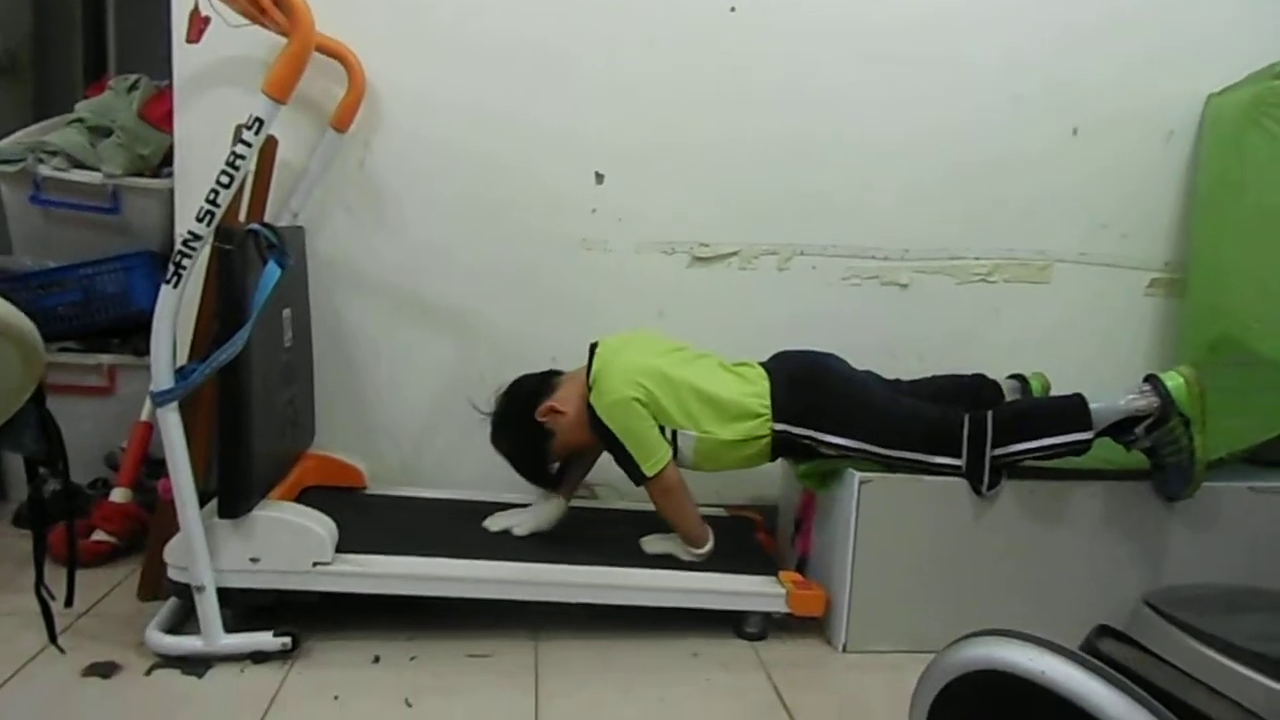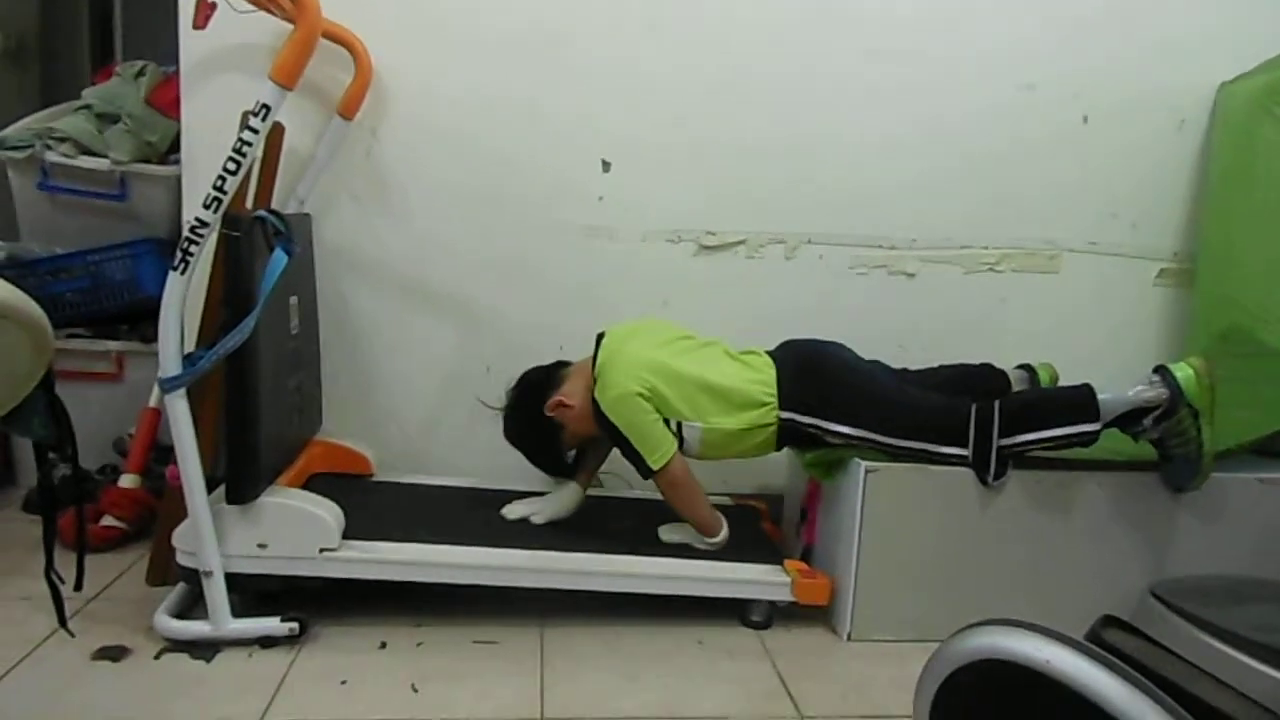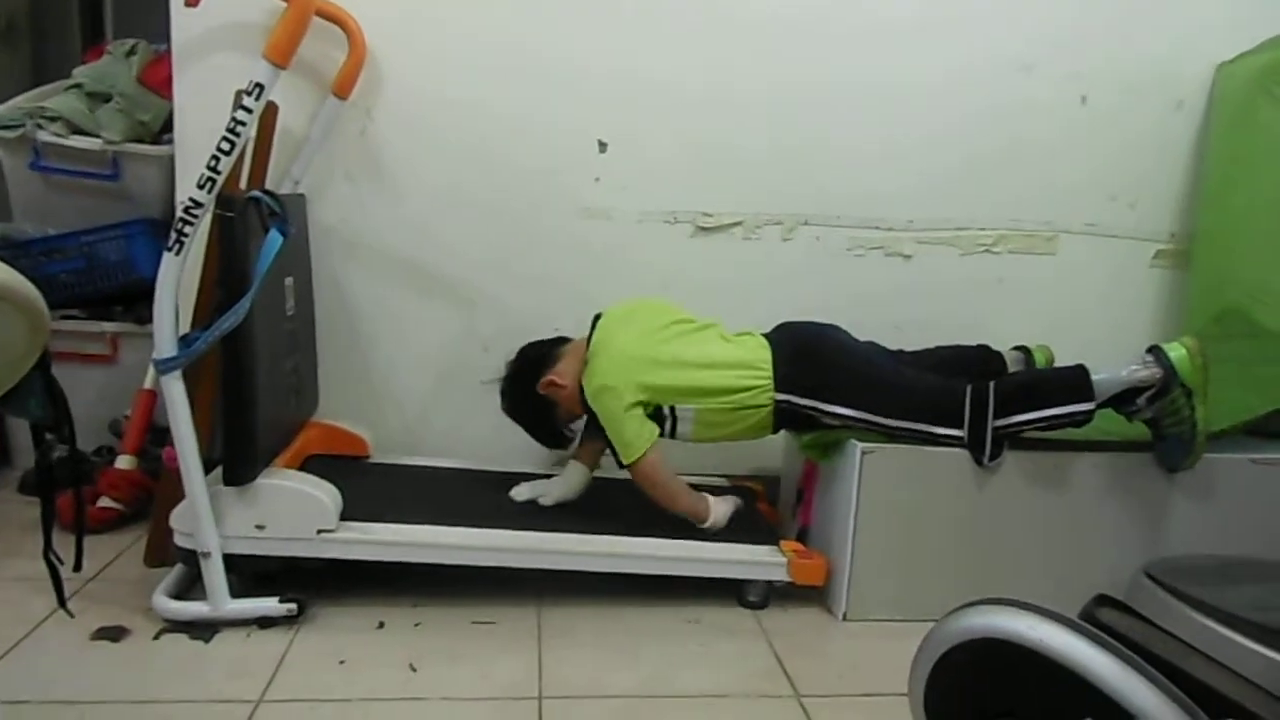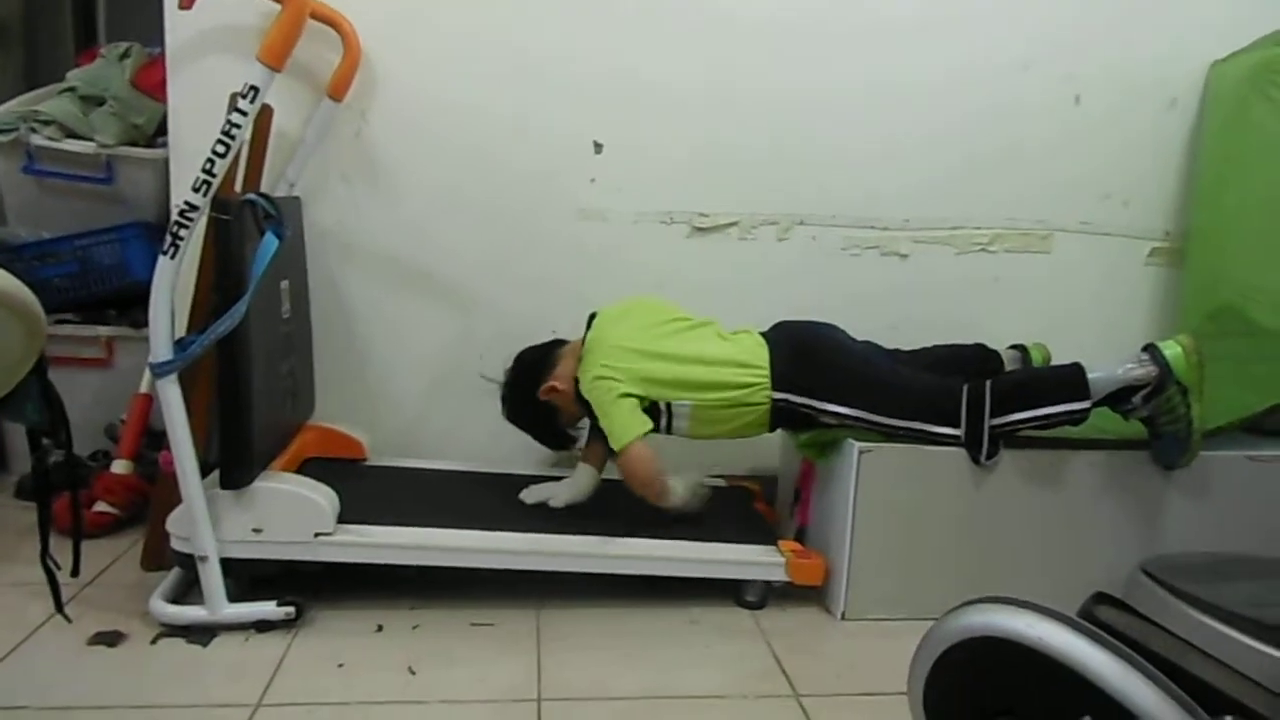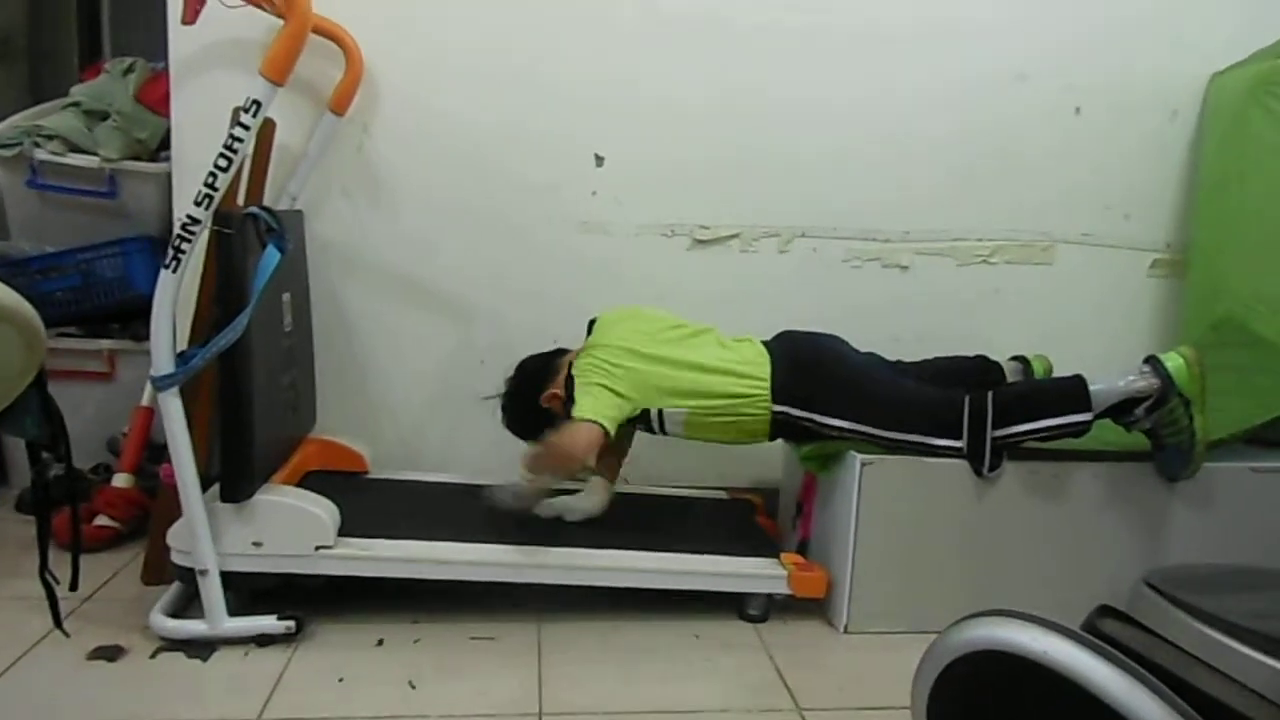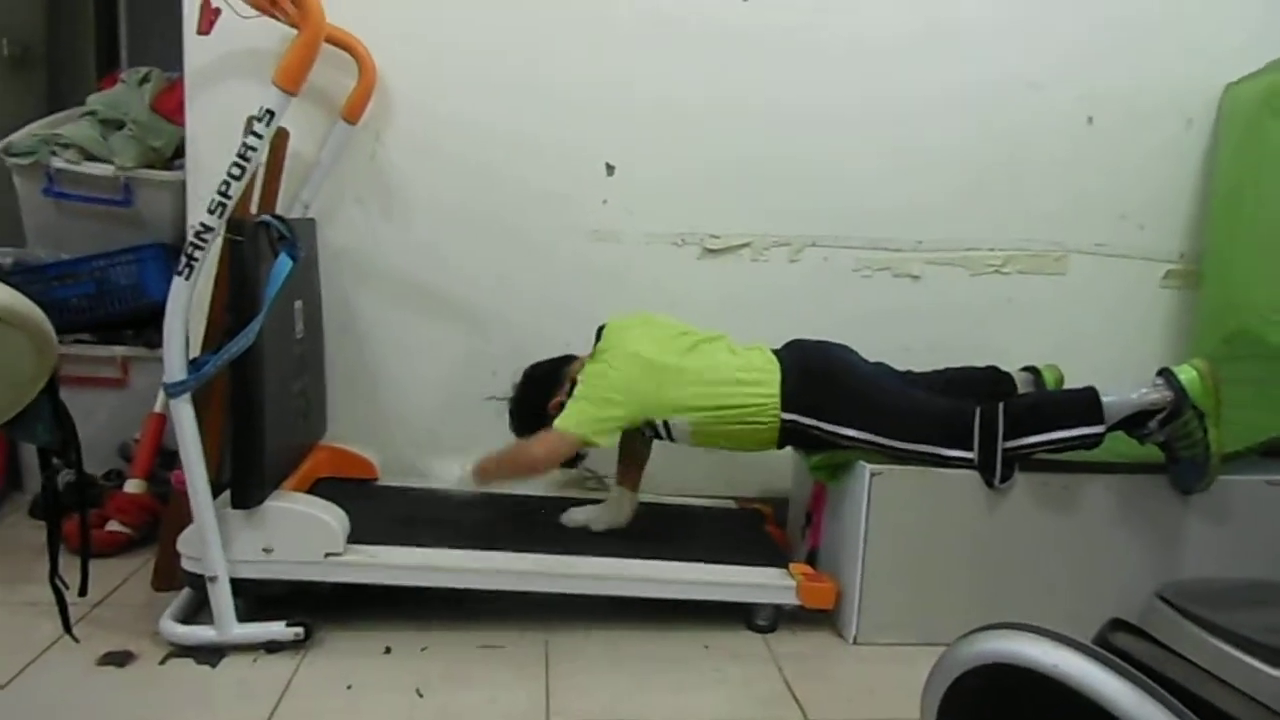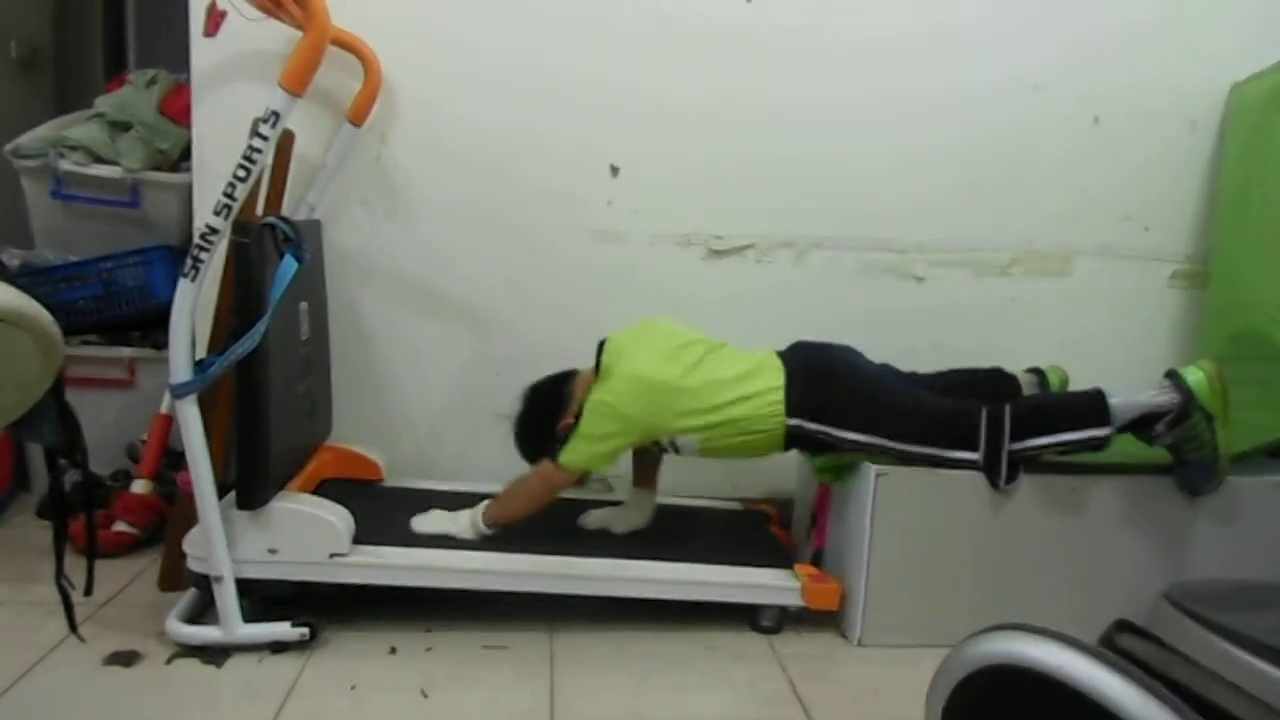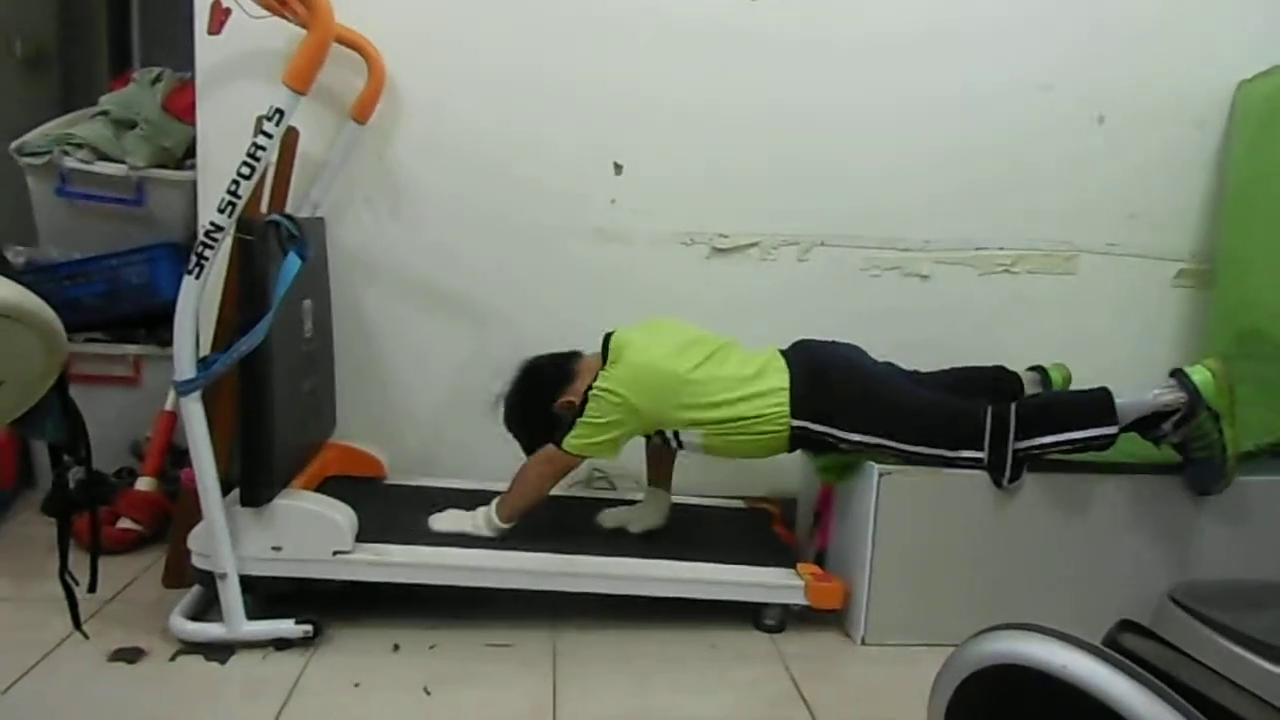
dt=0.2s
person 1, frame 1
left shoulder: (614, 398)
right shoulder: (605, 357)
left elbow: (664, 482)
right elbow: (586, 447)
left wrist: (696, 544)
right wrist: (547, 507)
left hip: (802, 411)
right hip: (792, 380)
left knee: (967, 443)
right knee: (913, 401)
left ankle: (1145, 407)
person 1, frame 2
left shoulder: (618, 391)
right shoulder: (613, 345)
left elbow: (672, 476)
right elbow: (607, 435)
left wrist: (710, 534)
right wrist: (565, 495)
left hip: (807, 401)
right hip: (800, 367)
left knee: (974, 434)
right knee: (920, 391)
left ankle: (1154, 397)
person 1, frame 3
left shoulder: (605, 381)
right shoulder: (613, 322)
left elbow: (652, 476)
left wrist: (708, 513)
right wrist: (572, 476)
left hip: (802, 383)
right hip: (794, 348)
left knee: (968, 415)
right knee: (913, 373)
left ankle: (1149, 377)
person 1, frame 4
left shoulder: (600, 374)
right shoulder: (611, 321)
left elbow: (642, 474)
left wrist: (681, 495)
right wrist: (580, 479)
left hip: (799, 383)
right hip: (791, 347)
left knee: (965, 413)
right knee: (914, 372)
left ankle: (1144, 376)
person 1, frame 5
left shoulder: (594, 372)
right shoulder: (612, 327)
left elbow: (576, 447)
right elbow: (623, 417)
left wrist: (530, 478)
right wrist: (594, 492)
left hip: (801, 396)
right hip: (794, 359)
left knee: (968, 427)
right knee: (913, 383)
left ankle: (1145, 386)
person 1, frame 6
left shoulder: (602, 381)
right shoulder: (621, 334)
left elbow: (545, 451)
right elbow: (640, 422)
left wrist: (471, 472)
right wrist: (620, 501)
left hip: (811, 404)
right hip: (803, 367)
left knee: (976, 438)
right knee: (926, 394)
left ankle: (1158, 401)
person 1, frame 7
left shoulder: (611, 402)
right shoulder: (628, 344)
left elbow: (546, 482)
left wrist: (471, 521)
right wrist: (637, 506)
left hip: (816, 405)
right hip: (807, 368)
left knee: (981, 438)
right knee: (926, 395)
left ankle: (1165, 402)
person 1, frame 8
left shoulder: (616, 391)
right shoulder: (632, 342)
left elbow: (546, 465)
left wrist: (489, 520)
right wrist: (653, 504)
left hip: (823, 407)
right hip: (813, 368)
left knee: (986, 436)
right knee: (932, 393)
left ankle: (1172, 401)
